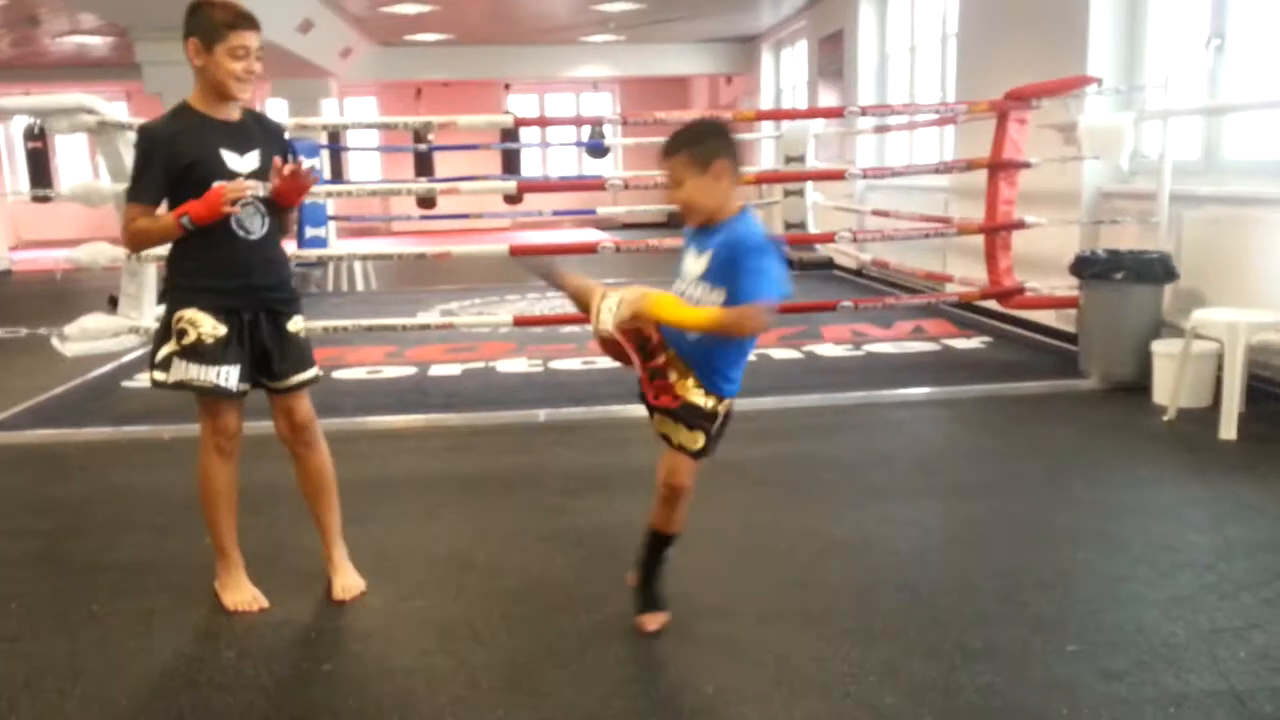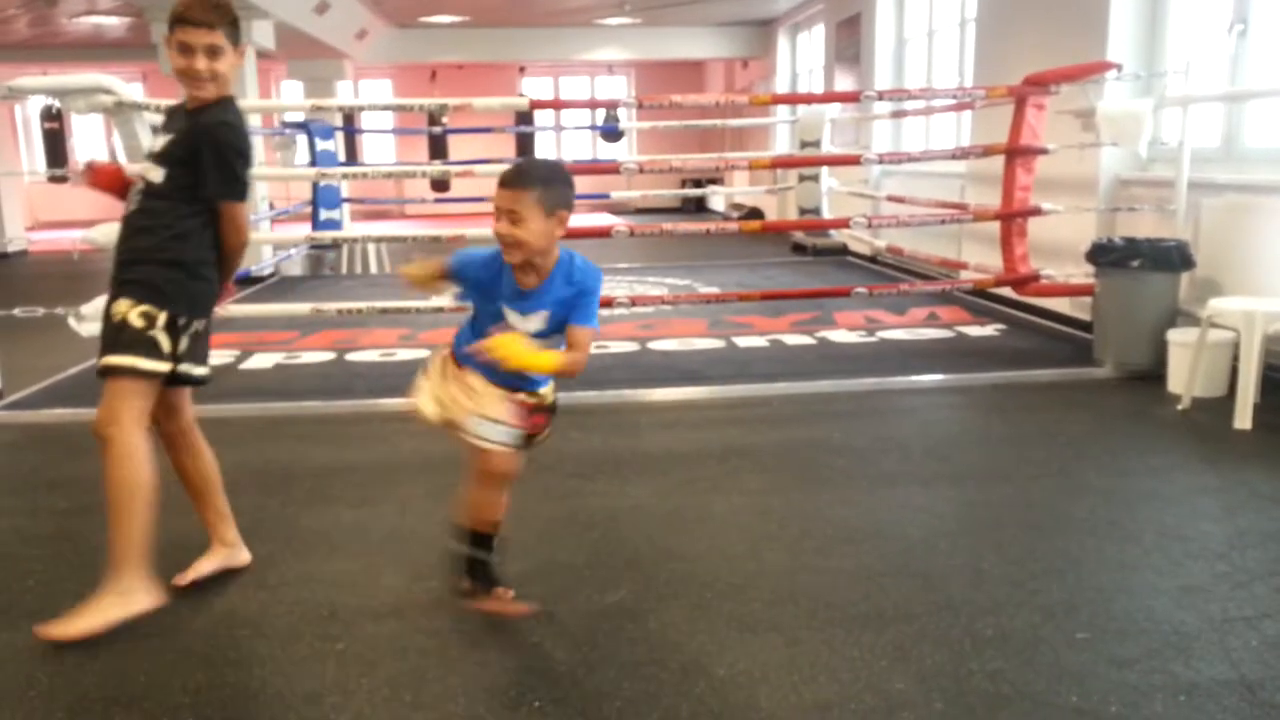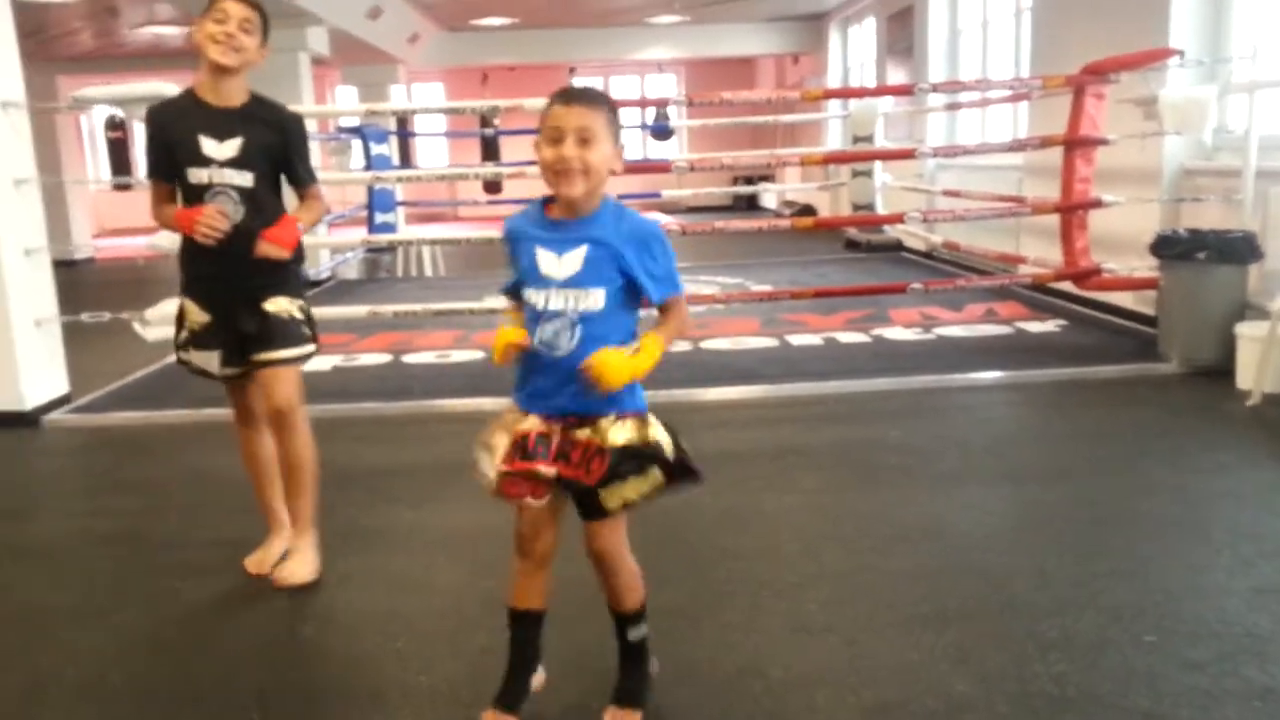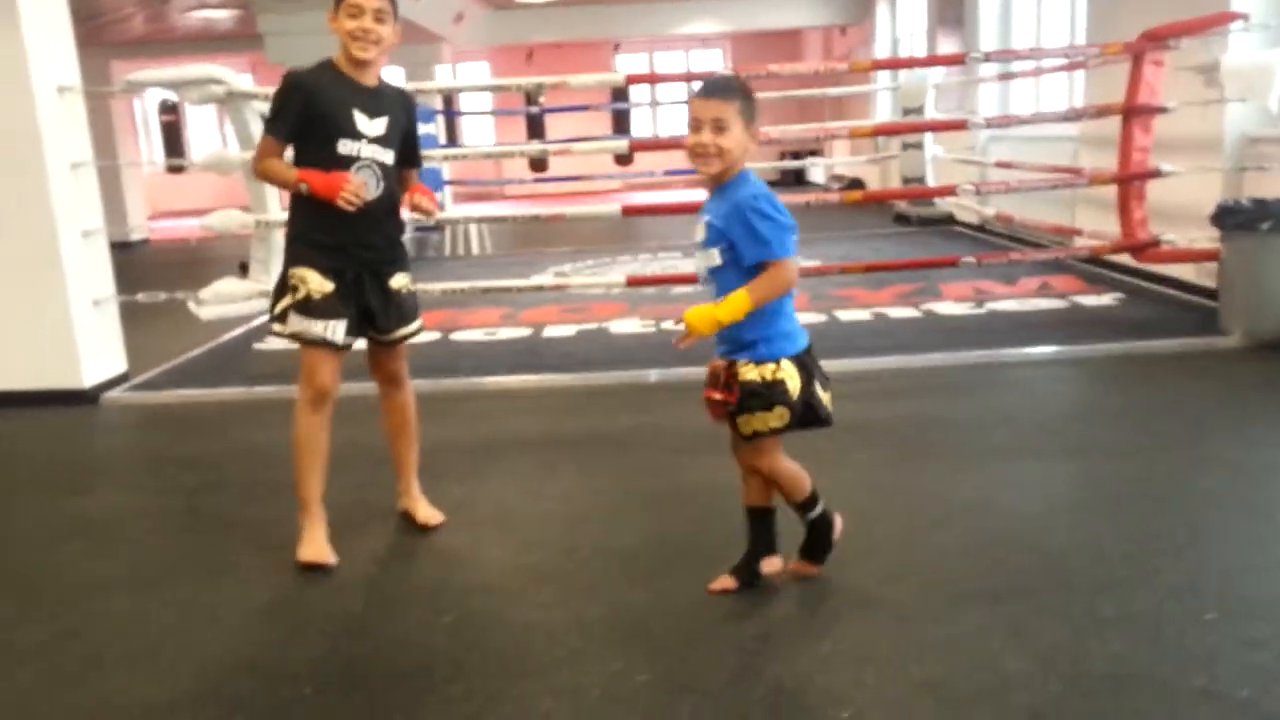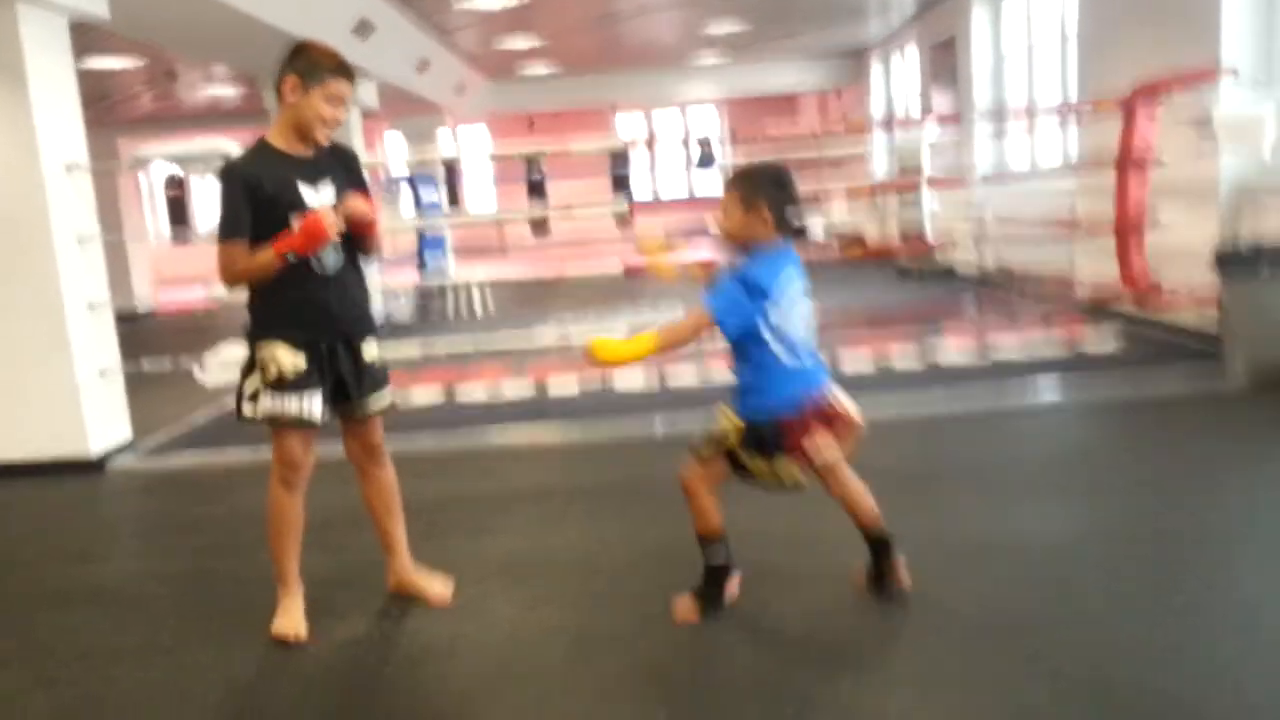
dt=1s
person 1, frame 1
left shoulder: (269, 133)
right shoulder: (164, 135)
right elbow: (133, 234)
left wrist: (291, 199)
right wrist: (196, 212)
left hip: (274, 300)
right hip: (207, 305)
left knee: (300, 425)
right knee: (221, 430)
left ankle: (336, 553)
right ankle: (228, 567)
person 1, frame 2
left shoulder: (221, 128)
right shoulder: (184, 116)
left elbow: (233, 227)
left wrist: (210, 291)
right wrist: (121, 185)
left hip: (166, 288)
right hip: (143, 286)
left knee: (118, 419)
right knee: (172, 418)
left ankle: (130, 582)
right ankle: (226, 541)
person 1, frame 3
left shoulder: (278, 123)
right shoulder: (168, 118)
left elbow: (313, 202)
right elbow: (161, 205)
left wrist: (289, 231)
right wrist: (186, 219)
left hip: (271, 282)
right hip: (209, 288)
left knee: (283, 405)
right knee: (246, 409)
left ankle: (304, 535)
right ankle: (278, 527)
person 1, frame 4
left shoulder: (401, 103)
right shoulder: (305, 86)
right elbow: (264, 163)
left wrist: (420, 196)
right wrist: (319, 182)
left hip: (383, 256)
right hip: (319, 257)
left knee: (394, 374)
right knee: (318, 385)
left ankle: (410, 490)
right ankle: (312, 520)
person 1, frame 5
left shoulder: (343, 161)
right shoulder: (247, 173)
left elbow: (370, 249)
right elbow: (232, 272)
left wrist: (364, 223)
right wrist: (293, 244)
left hip: (349, 329)
right hip: (287, 338)
left knee: (370, 446)
right knee: (292, 461)
left ankle: (402, 566)
right ankle: (288, 594)
person 2, frame 1
left shoulder: (752, 245)
right shoulder: (705, 230)
left elbow: (756, 318)
left wrist: (683, 313)
right wrist: (662, 306)
left hip: (703, 383)
right hip: (666, 340)
left knee: (677, 481)
right knee: (603, 307)
left ankle: (648, 579)
person 2, frame 2
left shoulder: (581, 276)
right shoulder: (484, 263)
left elbow: (577, 357)
right elbow: (446, 270)
left wrist: (530, 358)
right wrist: (425, 272)
left hip: (528, 387)
right hip: (473, 375)
left knee: (497, 474)
right knee: (498, 467)
left ankle: (477, 577)
right ankle: (477, 569)
person 2, frame 3
left shoulder: (631, 232)
right shoulder: (522, 229)
left elbow: (675, 309)
left wrist: (634, 359)
right wrist: (507, 338)
left hip: (612, 419)
right hip: (538, 413)
left knee: (606, 542)
right knee: (532, 540)
left ankle: (636, 666)
person 2, frame 4
left shoulder: (751, 202)
right shoulder: (719, 198)
left elbow: (783, 275)
left wrist: (718, 315)
right wrist: (719, 324)
left hip: (769, 353)
right hip: (739, 352)
left knee: (761, 456)
right knee: (746, 454)
left ankle: (822, 529)
right ankle: (761, 554)
person 2, frame 5
left shoulder: (746, 278)
right shoulder: (786, 261)
left elbow: (693, 326)
left wrist: (629, 349)
left hip: (768, 409)
right hip: (814, 395)
left knee: (696, 479)
right knee: (837, 476)
left ankle: (717, 581)
right ankle: (887, 569)
